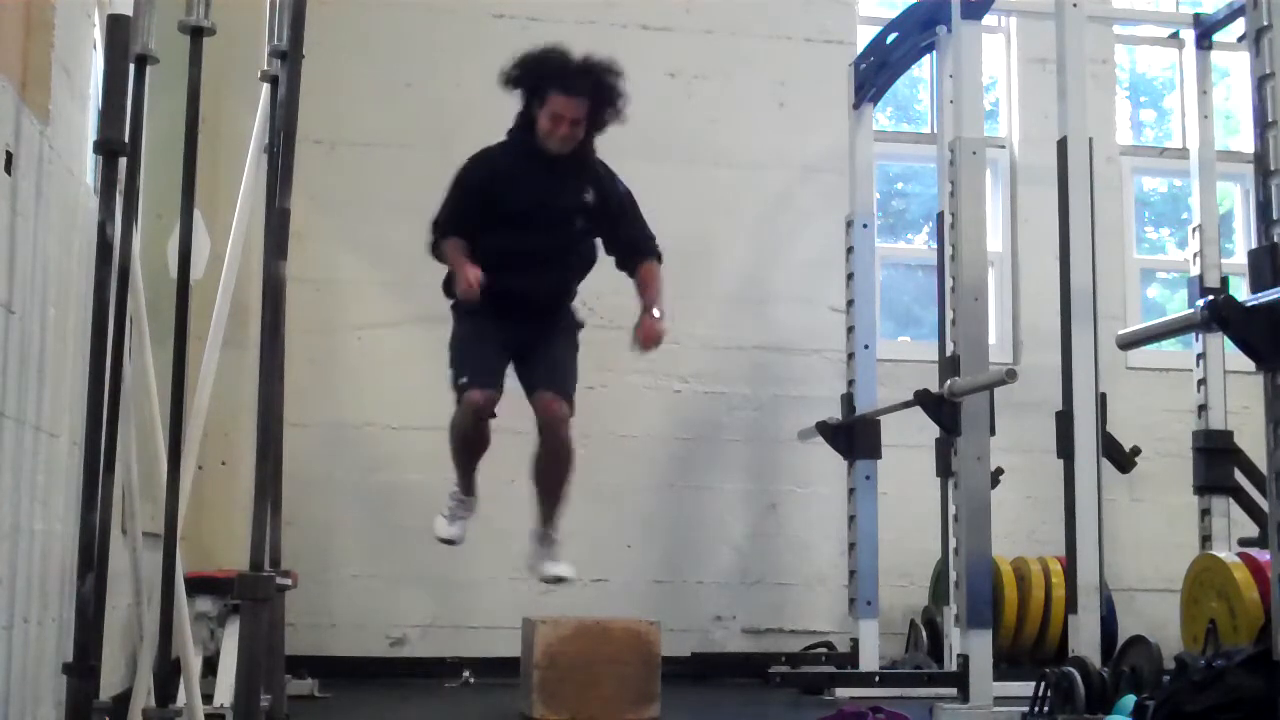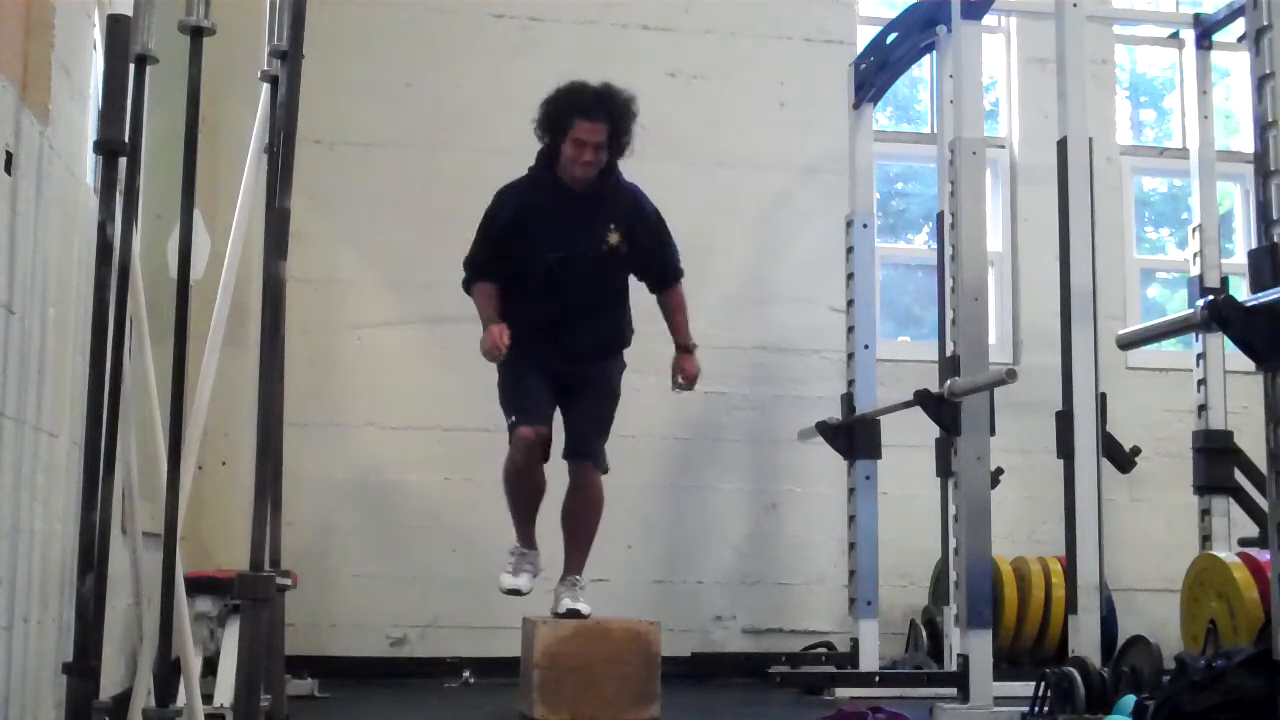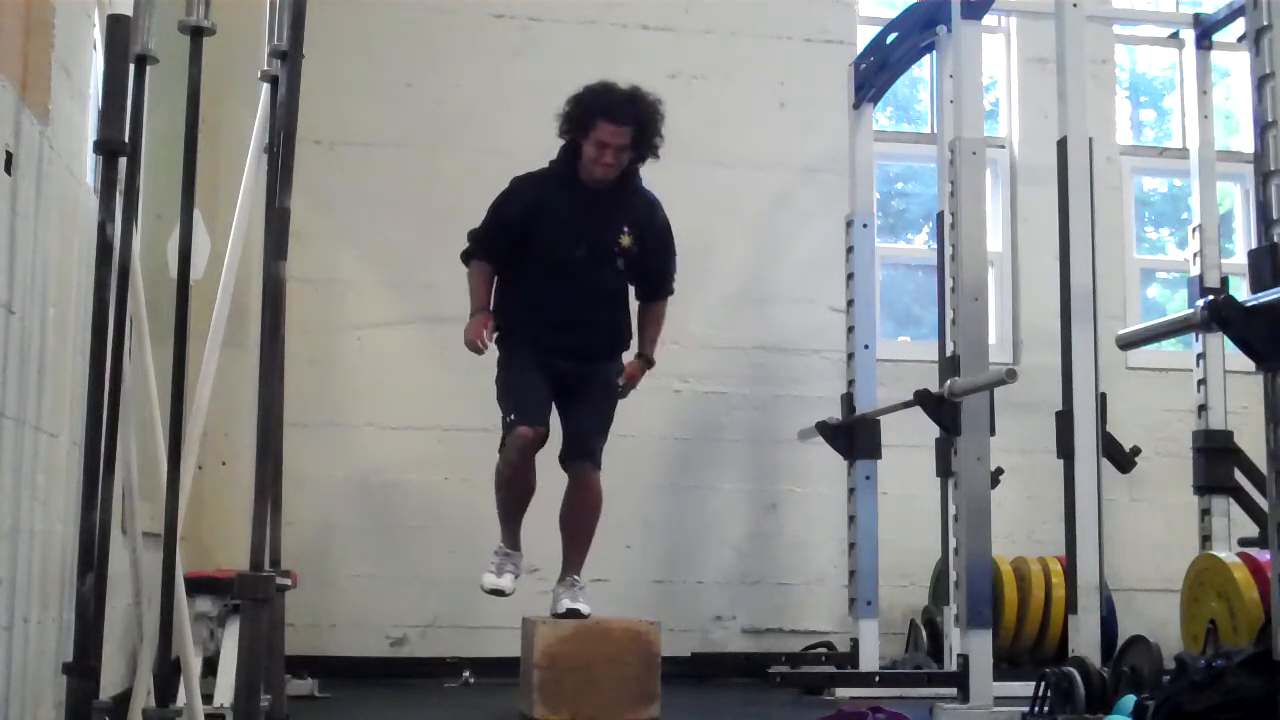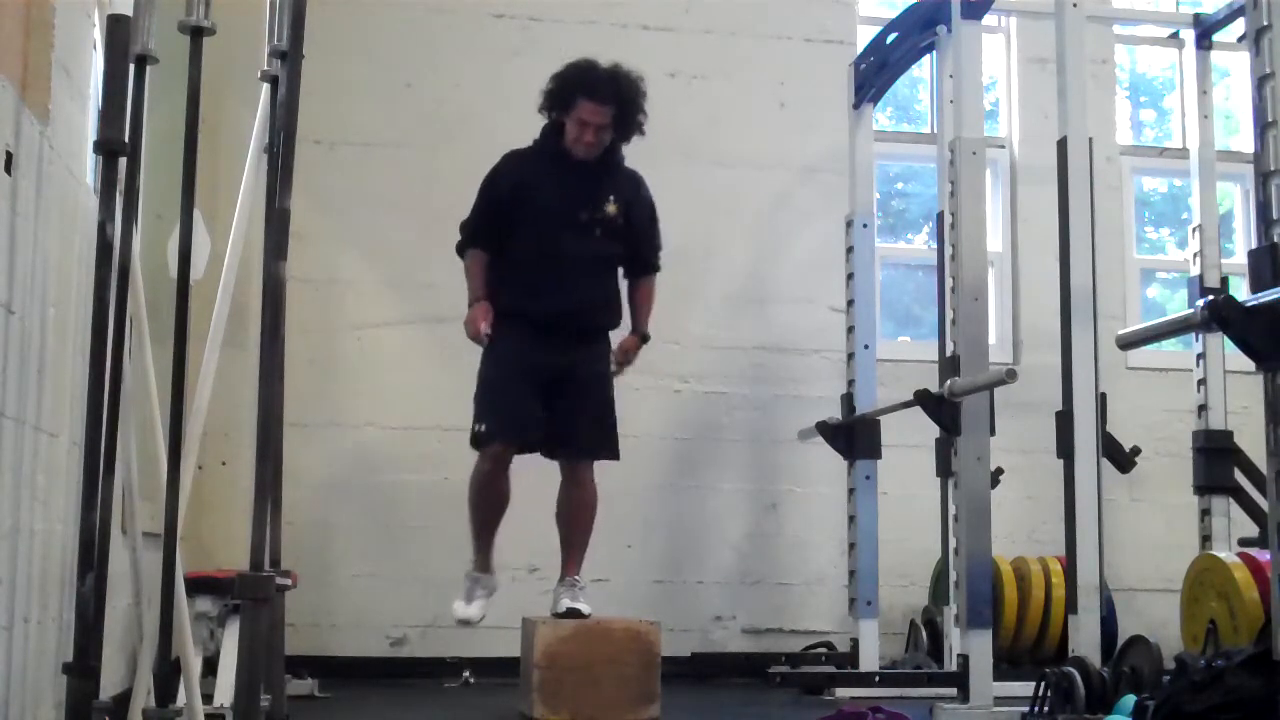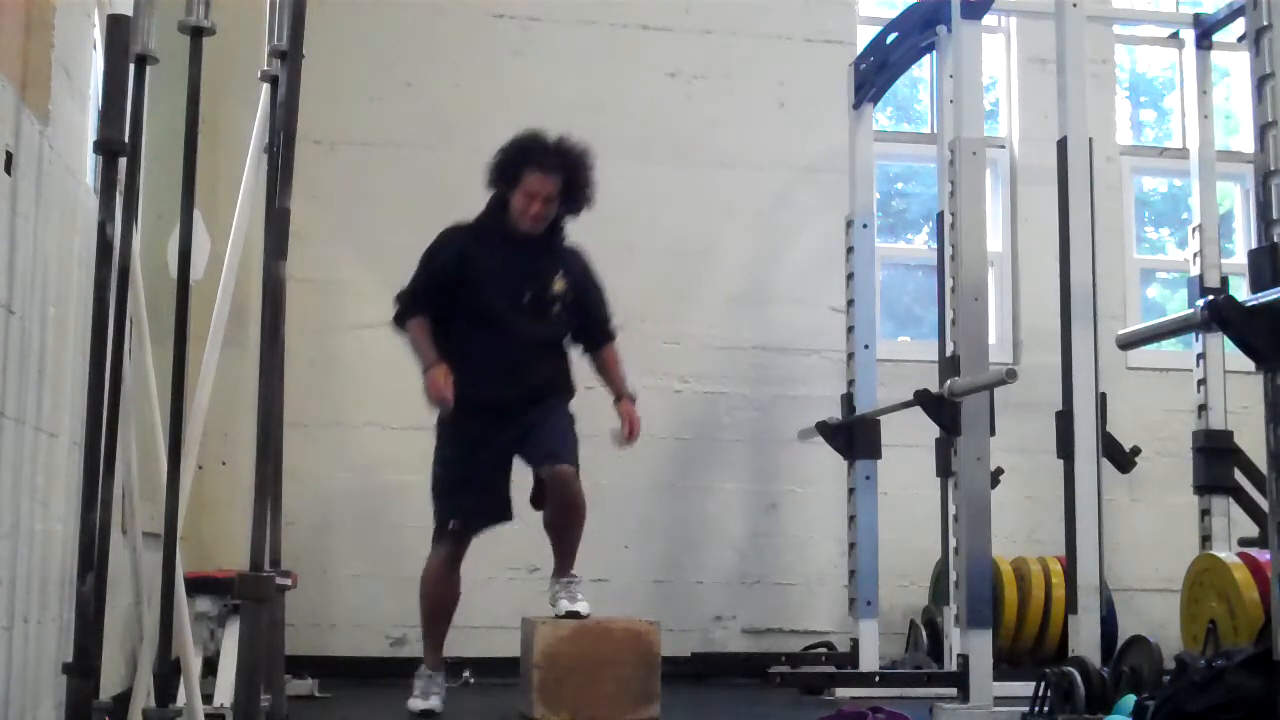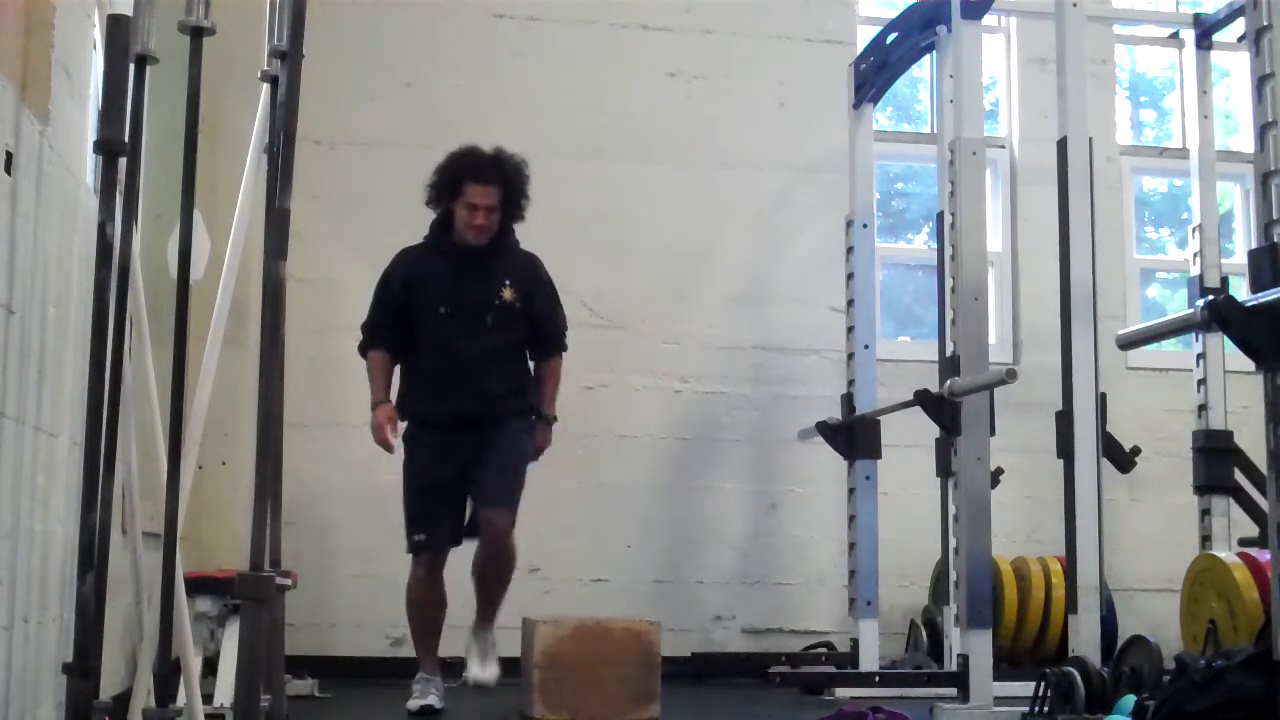
dt=0.4s
person 1, frame 1
left shoulder: (599, 181)
right shoulder: (492, 165)
left elbow: (638, 248)
right elbow: (447, 233)
left wrist: (651, 310)
right wrist: (462, 266)
left hip: (550, 320)
right hip: (485, 312)
left knee: (555, 418)
right knee: (476, 402)
left ankle: (546, 538)
right ankle: (464, 493)
person 1, frame 2
left shoulder: (630, 206)
right shoulder: (517, 201)
left elbow: (666, 279)
right elbow: (481, 272)
left wrist: (685, 347)
right wrist: (493, 322)
left hip: (597, 359)
right hip: (528, 353)
left knee: (586, 466)
right knee: (528, 439)
left ankle: (571, 583)
right ankle: (525, 549)
person 1, frame 3
left shoulder: (644, 212)
right shoulder: (533, 192)
left elbow: (655, 290)
right elbow: (483, 251)
left wrist: (645, 355)
right wrist: (481, 311)
left hip: (597, 360)
right hip: (527, 347)
left knee: (584, 467)
right knee: (523, 437)
left ankle: (570, 583)
right ankle: (509, 549)
person 1, frame 4
left shoulder: (628, 188)
right shoulder: (518, 170)
left elbow: (643, 266)
right elbow: (477, 240)
left wrist: (638, 330)
right wrist: (479, 299)
left hip: (586, 345)
right hip: (516, 336)
left knee: (579, 465)
right knee: (496, 450)
left ankle: (569, 583)
right ankle: (480, 572)
person 1, frame 5
left shoulder: (569, 264)
right shoulder: (461, 245)
left elbow: (597, 335)
right elbow: (413, 309)
left wrist: (623, 395)
right wrist: (433, 365)
left hip: (542, 403)
right hip: (471, 411)
left knee: (563, 477)
right knee: (450, 542)
left ankle: (564, 581)
right ankle: (431, 669)
person 1, frame 6
left shoulder: (525, 270)
right shoulder: (412, 266)
left elbow: (550, 348)
right elbow: (379, 340)
left wrist: (545, 417)
right wrist: (382, 400)
left hip: (504, 421)
right hip: (431, 428)
left knee: (497, 527)
right knee: (428, 557)
left ankle: (484, 635)
right ankle: (428, 673)
